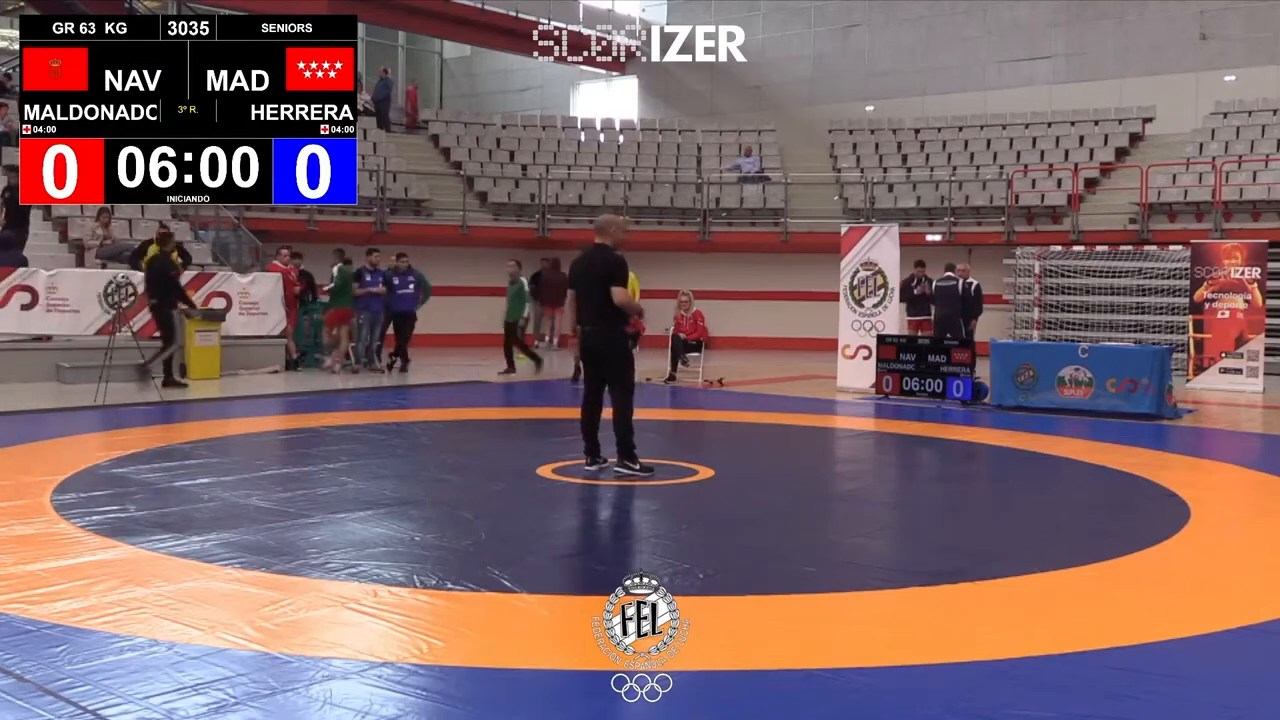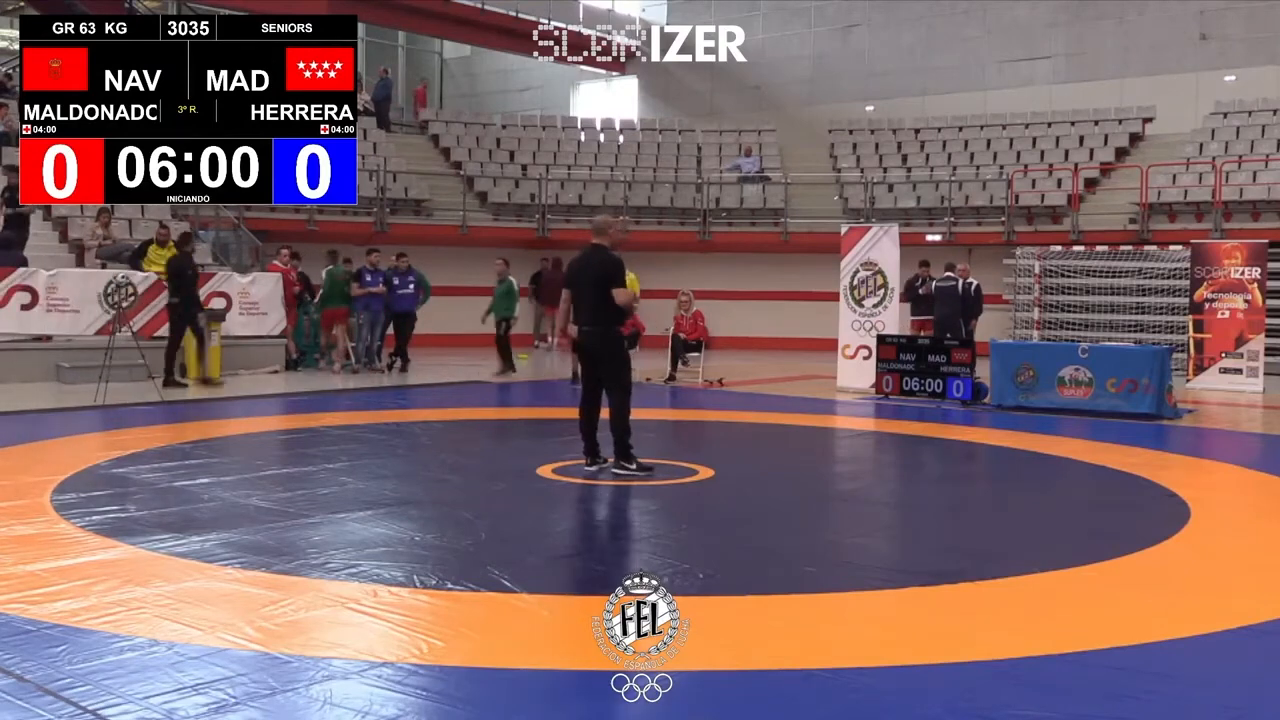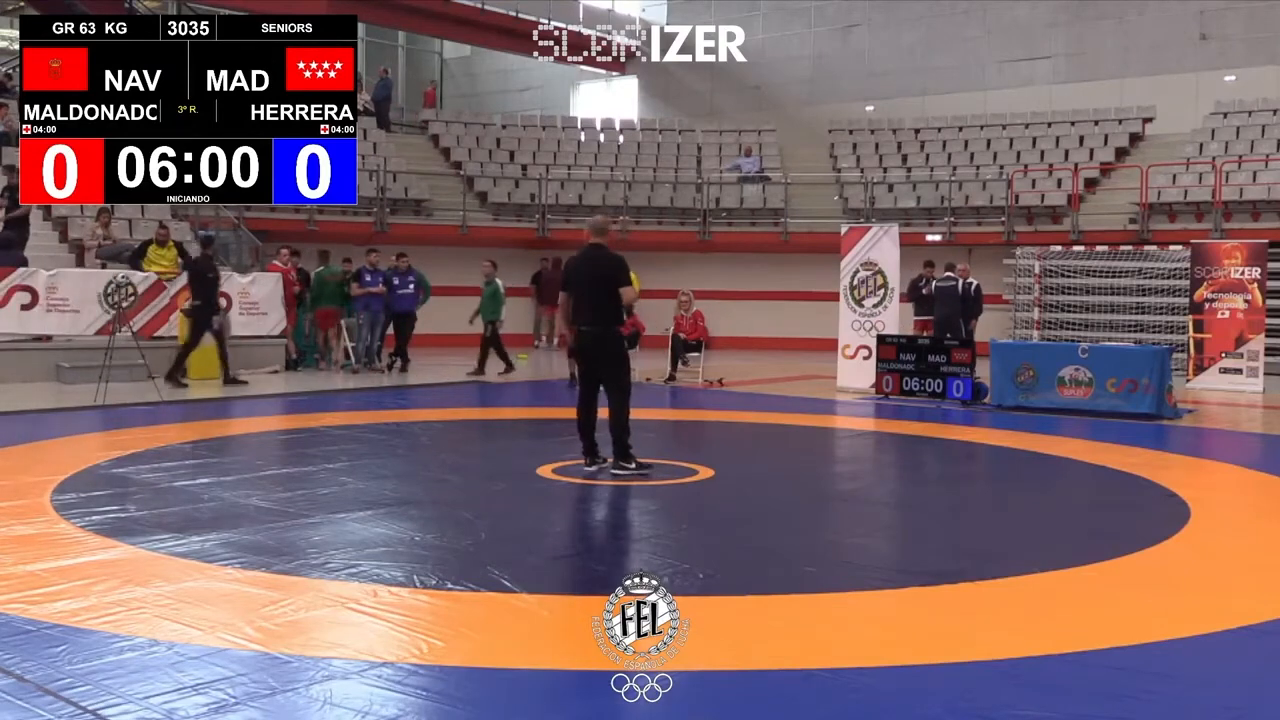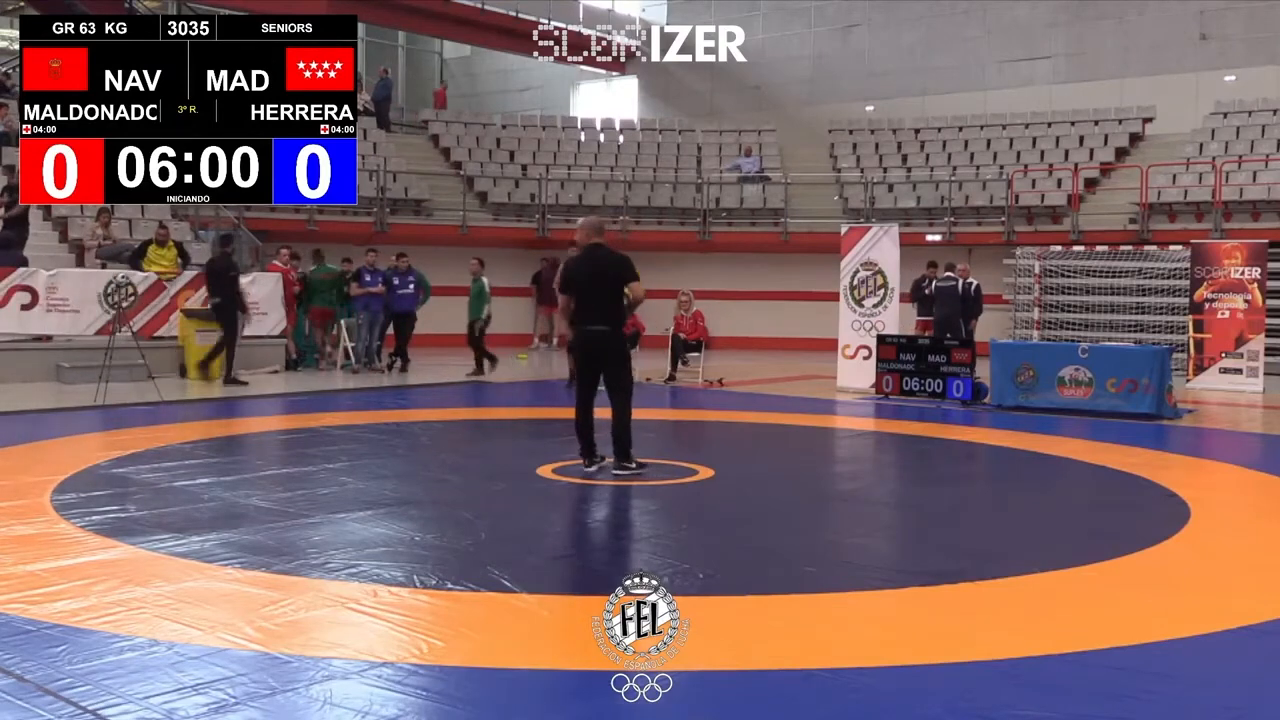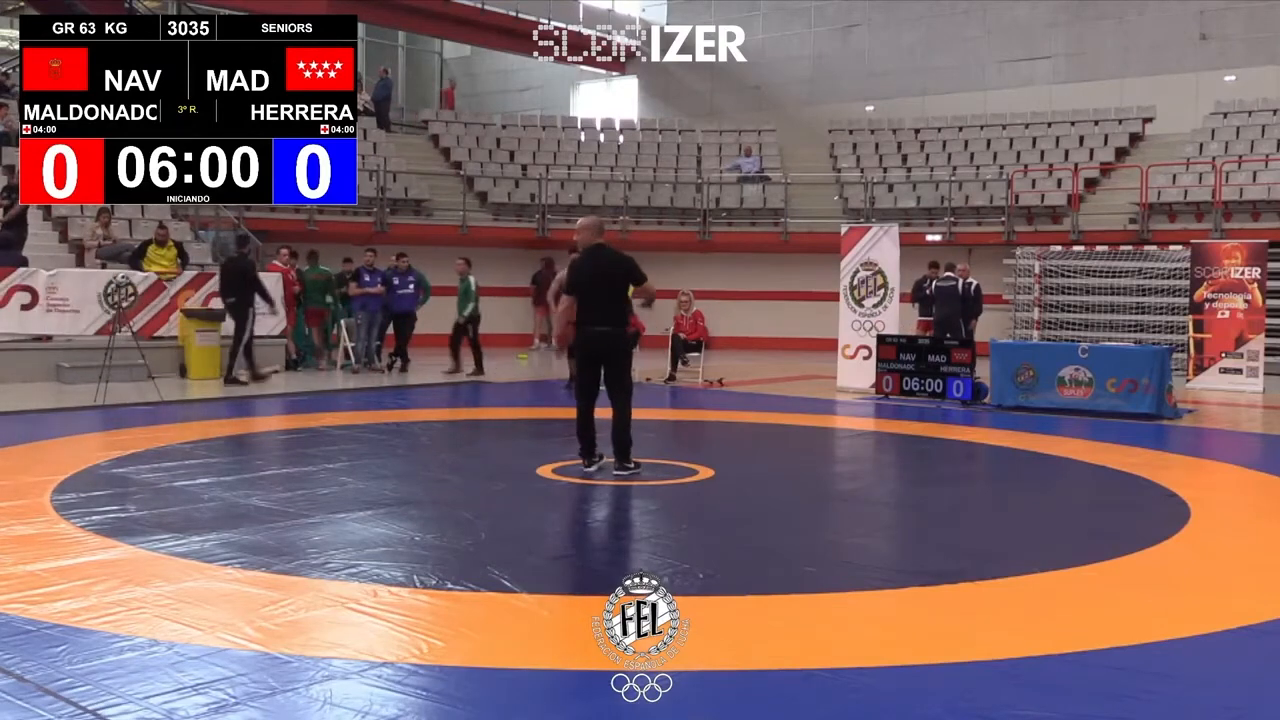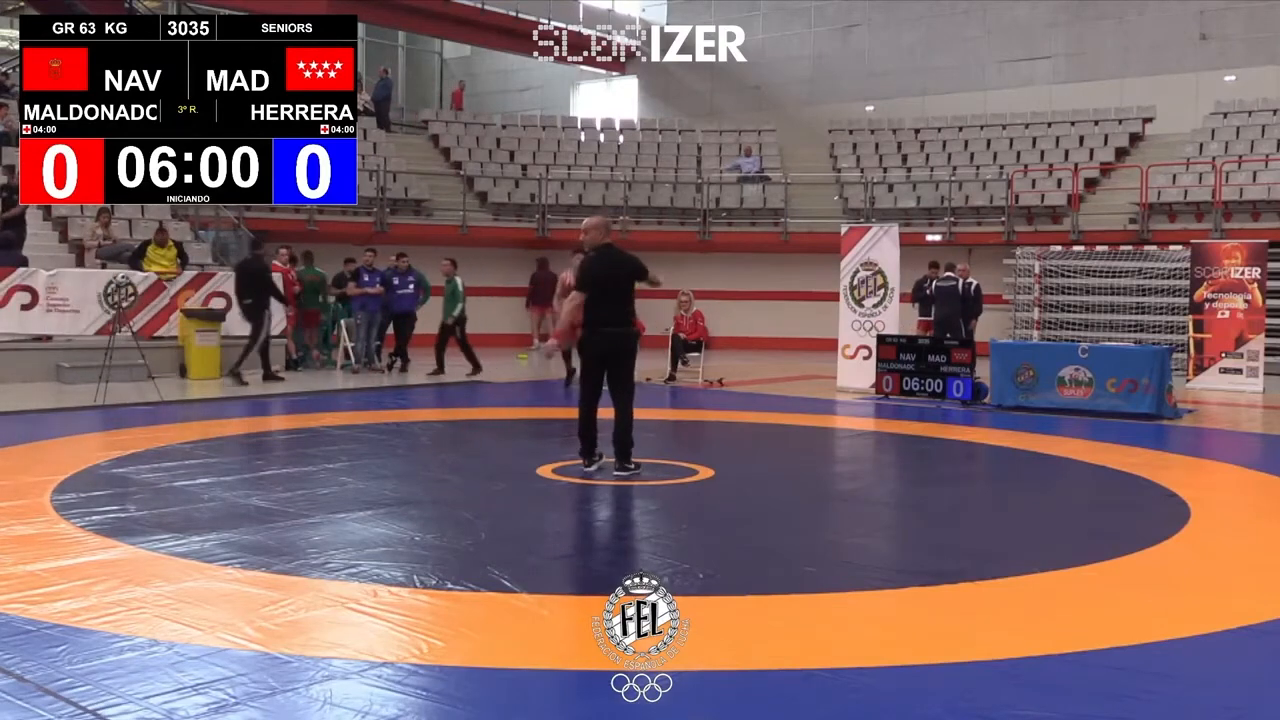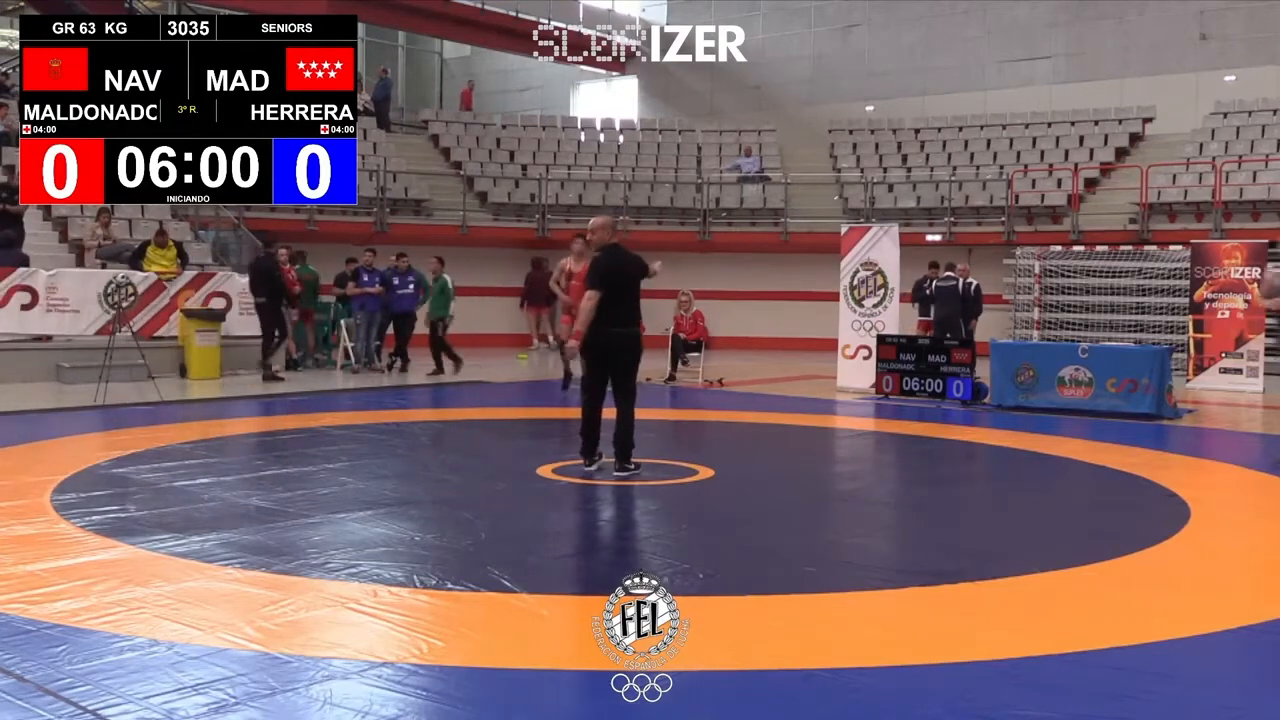
dt=0.2s
person 1, frame 1
left shoulder: (578, 263)
right shoulder: (615, 261)
left elbow: (571, 301)
right elbow: (620, 299)
left wrist: (577, 329)
right wrist: (637, 309)
left hip: (587, 335)
right hip: (611, 336)
left knee: (592, 395)
right knee: (621, 396)
left ankle: (592, 455)
right ankle: (626, 457)
person 1, frame 2
left shoulder: (575, 263)
right shoulder: (612, 262)
left elbow: (565, 300)
right elbow: (621, 300)
left wrist: (563, 331)
right wrist: (632, 300)
left hip: (584, 336)
right hip: (608, 336)
left knee: (590, 395)
right knee: (619, 396)
left ankle: (592, 455)
right ankle: (623, 458)
person 1, frame 3
left shoulder: (573, 263)
right shoulder: (615, 261)
left elbow: (563, 302)
right elbow: (629, 298)
left wrist: (568, 331)
right wrist: (620, 303)
left hip: (582, 336)
right hip: (608, 336)
left knee: (587, 396)
right knee: (618, 396)
left ankle: (591, 456)
right ankle: (622, 458)
person 1, frame 4
left shoulder: (572, 264)
right shoulder: (620, 261)
left elbow: (564, 305)
right elbow: (639, 295)
right wrist: (629, 307)
left hip: (583, 336)
right hip: (612, 336)
left knee: (584, 398)
right knee: (620, 398)
left ankle: (589, 456)
right ankle: (623, 458)
person 1, frame 5
left shoulder: (578, 265)
right shoulder: (623, 261)
left elbow: (566, 306)
right elbow: (648, 293)
left wrist: (562, 335)
right wrist: (647, 302)
left hip: (587, 337)
right hip: (616, 336)
left knee: (585, 398)
right knee: (621, 399)
left ankle: (588, 456)
right ankle: (623, 459)
person 1, frame 6
left shoulder: (590, 263)
right shoulder: (629, 261)
left elbow: (575, 301)
right elbow: (649, 278)
left wrist: (559, 334)
right wrist: (656, 281)
left hip: (594, 337)
right hip: (624, 337)
left knee: (588, 398)
right knee: (623, 400)
left ankle: (588, 455)
right ankle: (623, 459)
person 1, frame 7
left shoulder: (600, 262)
right shoulder: (633, 260)
left elbow: (591, 300)
right elbow: (647, 271)
left wrist: (577, 335)
right wrist: (654, 269)
left hip: (602, 337)
right hip: (630, 337)
left knee: (592, 398)
right knee: (625, 400)
left ankle: (589, 455)
right ankle: (623, 460)
